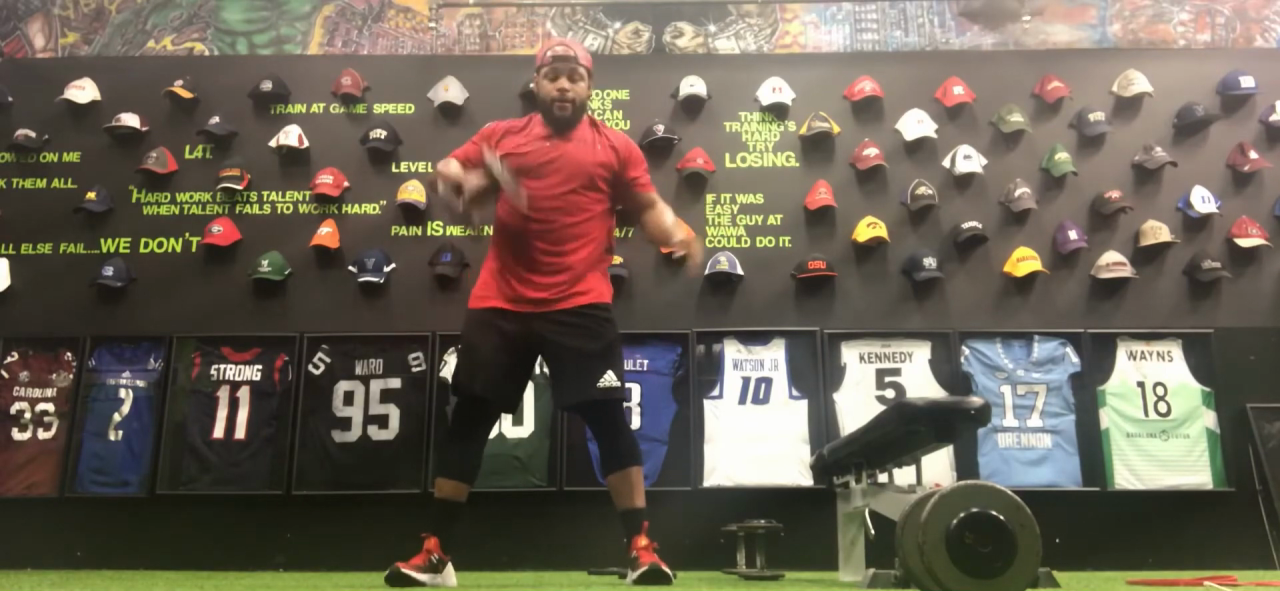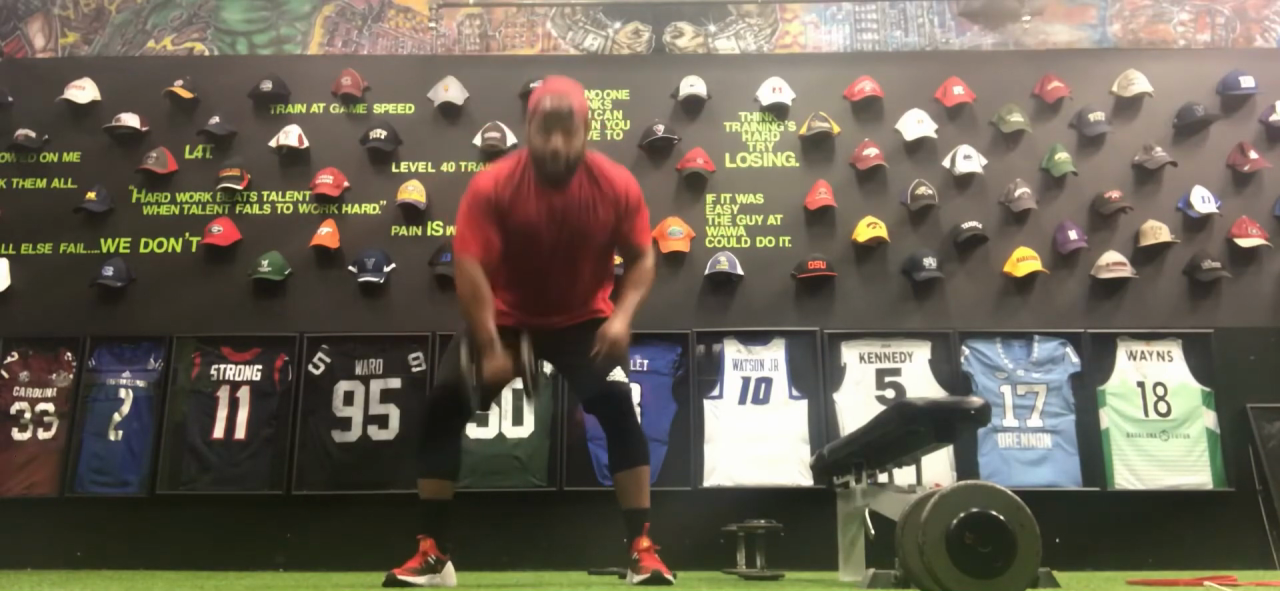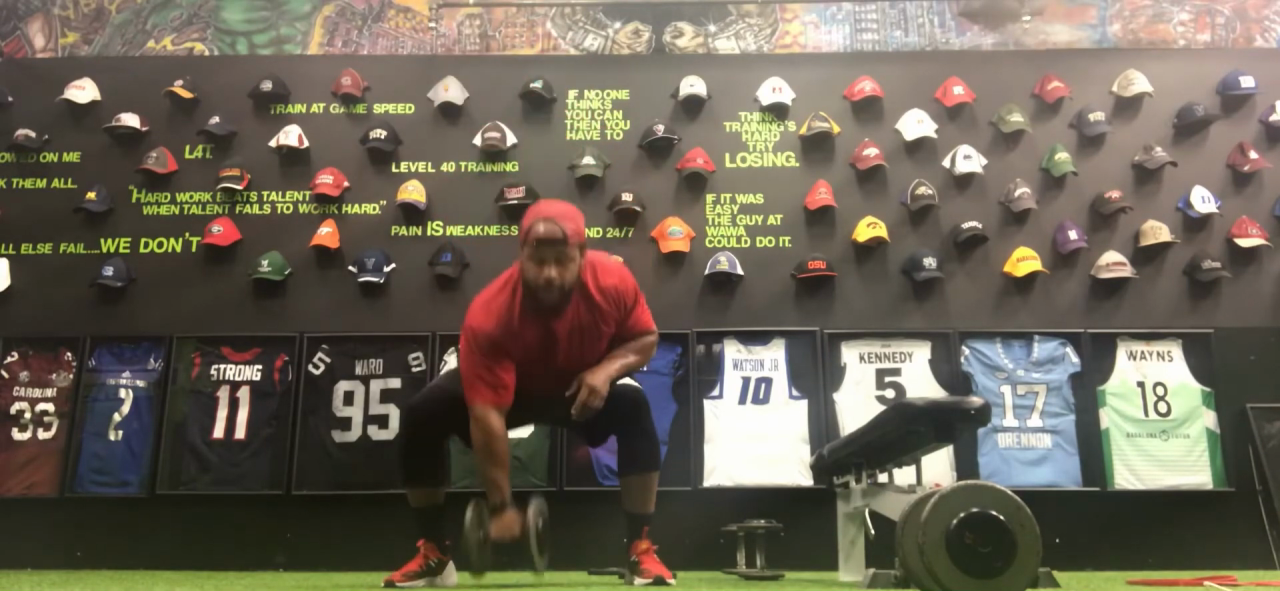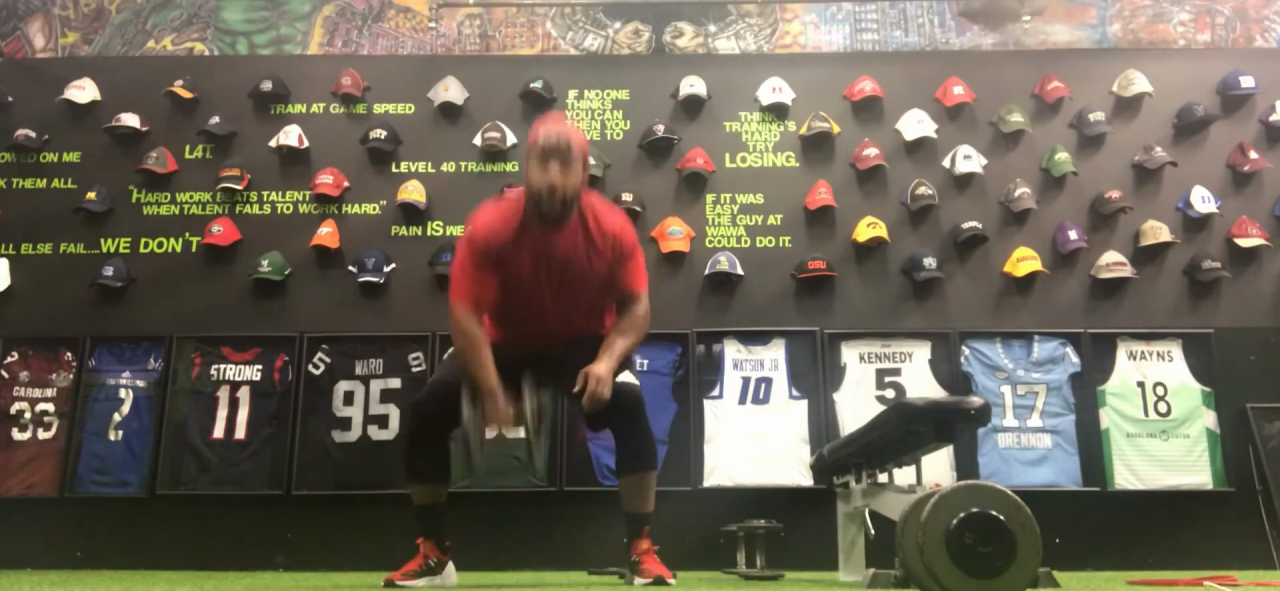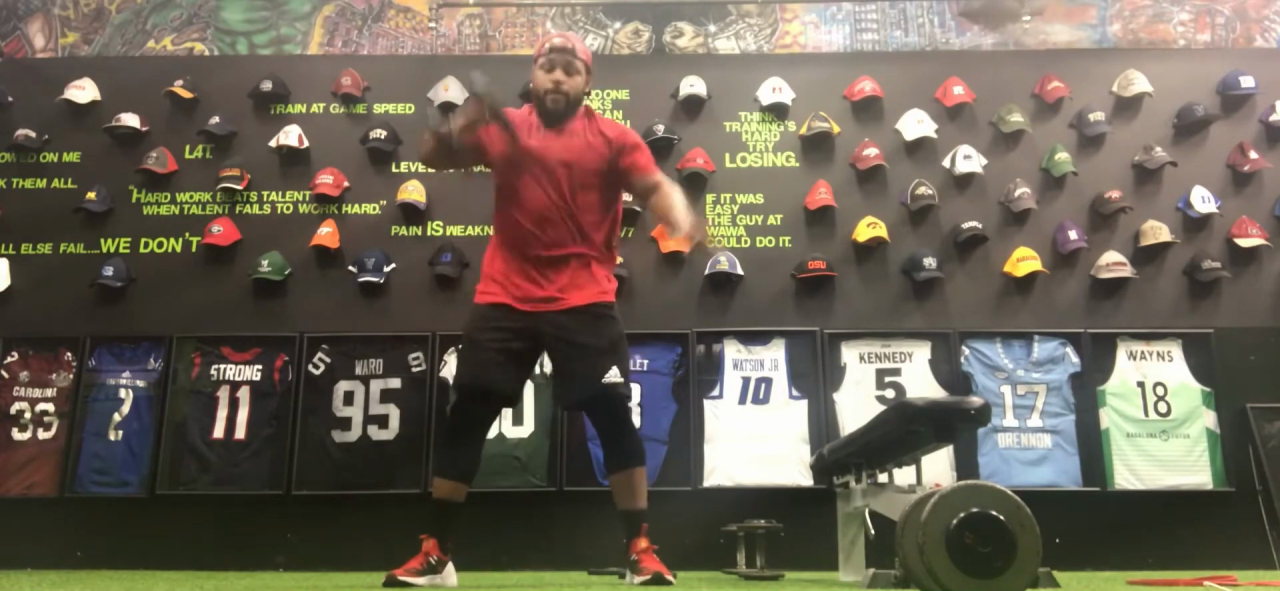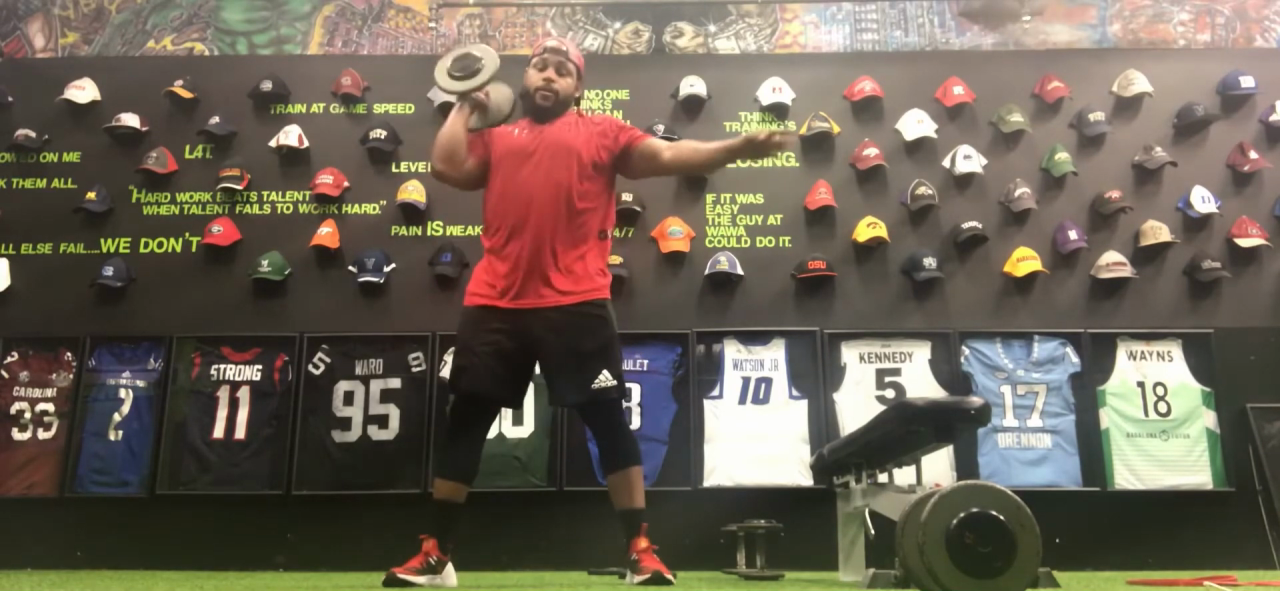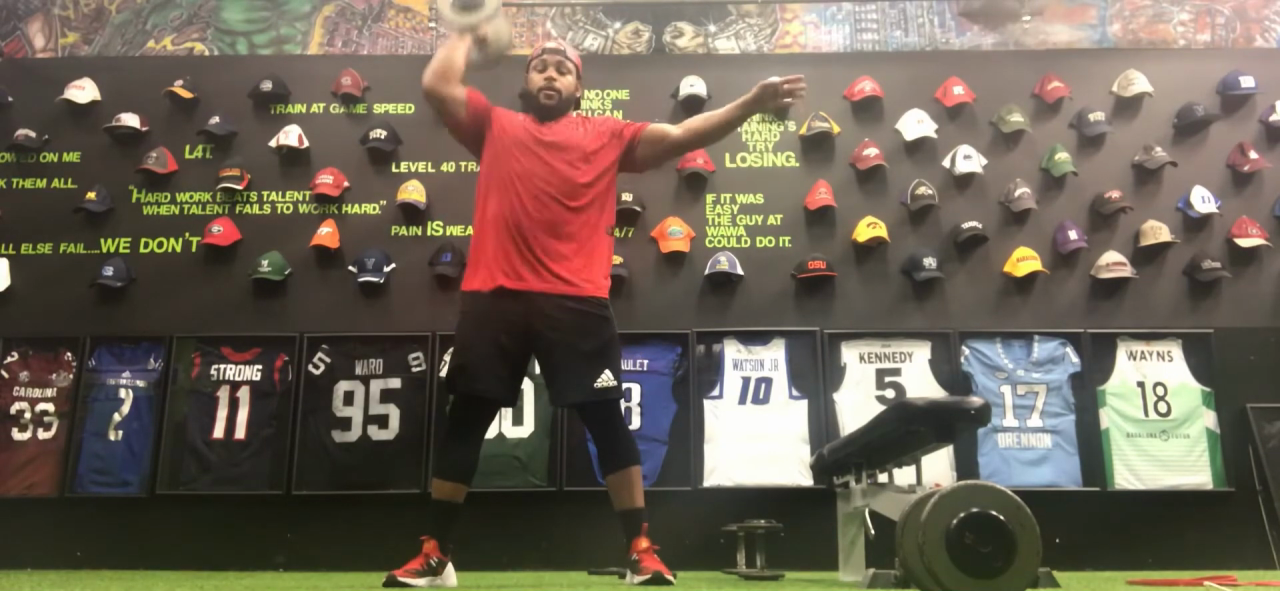
dt=0.3s
person 1, frame 1
left shoulder: (615, 146)
right shoulder: (502, 137)
left elbow: (649, 205)
right elbow: (447, 173)
left wrist: (676, 234)
right wrist: (470, 181)
left hip: (582, 307)
right hip: (501, 305)
left knee: (609, 417)
right knee: (470, 418)
person 1, frame 2
left shoulder: (617, 184)
right shoulder: (492, 186)
left elbow: (641, 257)
right elbow: (470, 268)
left wrist: (622, 318)
right wrist: (489, 350)
left hip: (582, 319)
right hip: (503, 318)
left knee: (618, 408)
right knee: (443, 407)
left ankle: (642, 549)
person 1, frame 3
left shoulder: (614, 284)
right shoulder: (489, 315)
left elbow: (646, 339)
right elbow: (487, 417)
left wrist: (607, 368)
right wrist: (501, 505)
left hip: (582, 387)
right hip: (508, 389)
left knee: (633, 409)
right knee: (421, 418)
left ankle: (641, 552)
right ankle: (433, 554)
person 1, frame 4
left shoulder: (612, 229)
right shoulder: (490, 225)
left elbow: (636, 310)
right elbow: (466, 316)
left wrist: (607, 361)
right wrist: (491, 391)
left hip: (581, 347)
right hip: (506, 345)
left knee: (629, 406)
right knee: (428, 414)
left ankle: (642, 552)
person 1, frame 5
left shoulder: (613, 137)
right shoulder: (500, 125)
left elbow: (656, 185)
right elbow: (435, 156)
left wrist: (680, 217)
right wrist: (454, 126)
left hip: (585, 303)
right hip: (505, 301)
left knee: (613, 417)
right knee: (468, 417)
person 1, frame 6
left shoulder: (602, 132)
right shoulder: (498, 137)
left elbow: (667, 155)
right elbow: (447, 168)
left wrist: (741, 145)
right wrist: (465, 105)
left hip: (576, 302)
right hip: (494, 304)
left knee: (608, 419)
right knee: (466, 419)
person 1, frame 7
left shoulder: (607, 135)
right shoulder: (494, 126)
left elbow: (679, 133)
right elbow: (437, 84)
left wrist: (751, 101)
right wrist: (466, 36)
left hip: (575, 299)
right hip: (494, 294)
left knee: (607, 419)
right knee: (465, 418)
